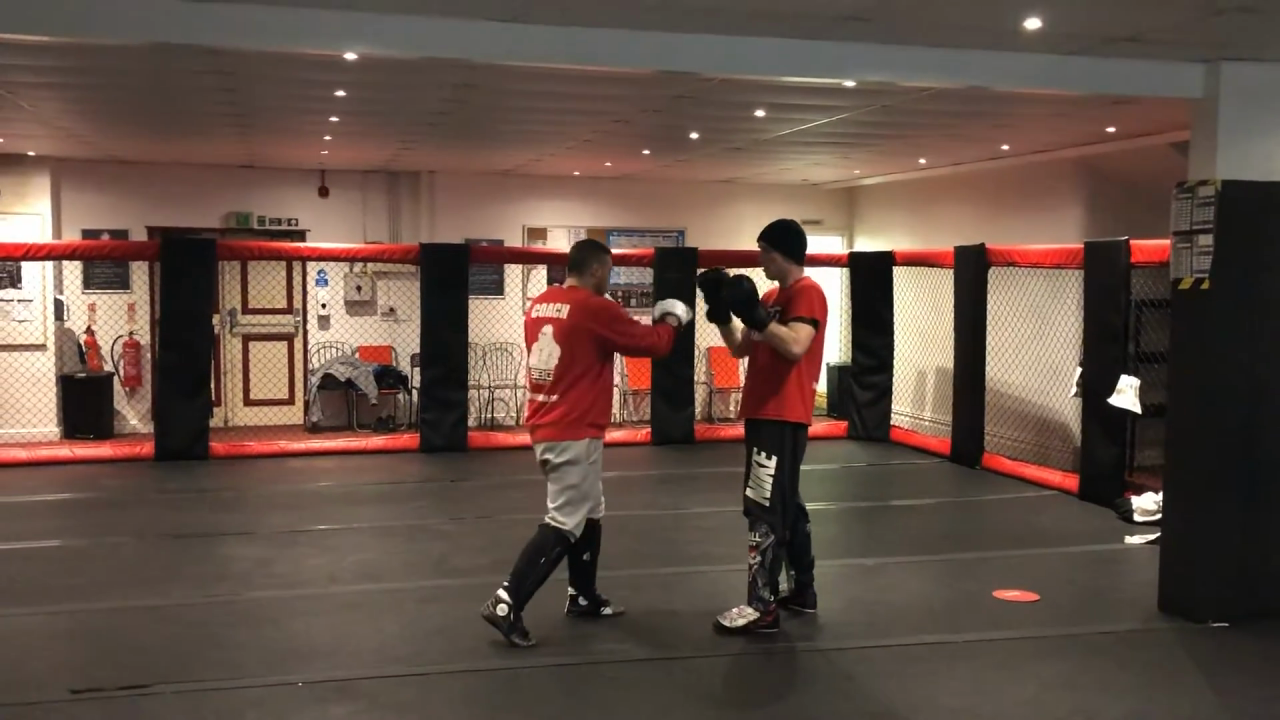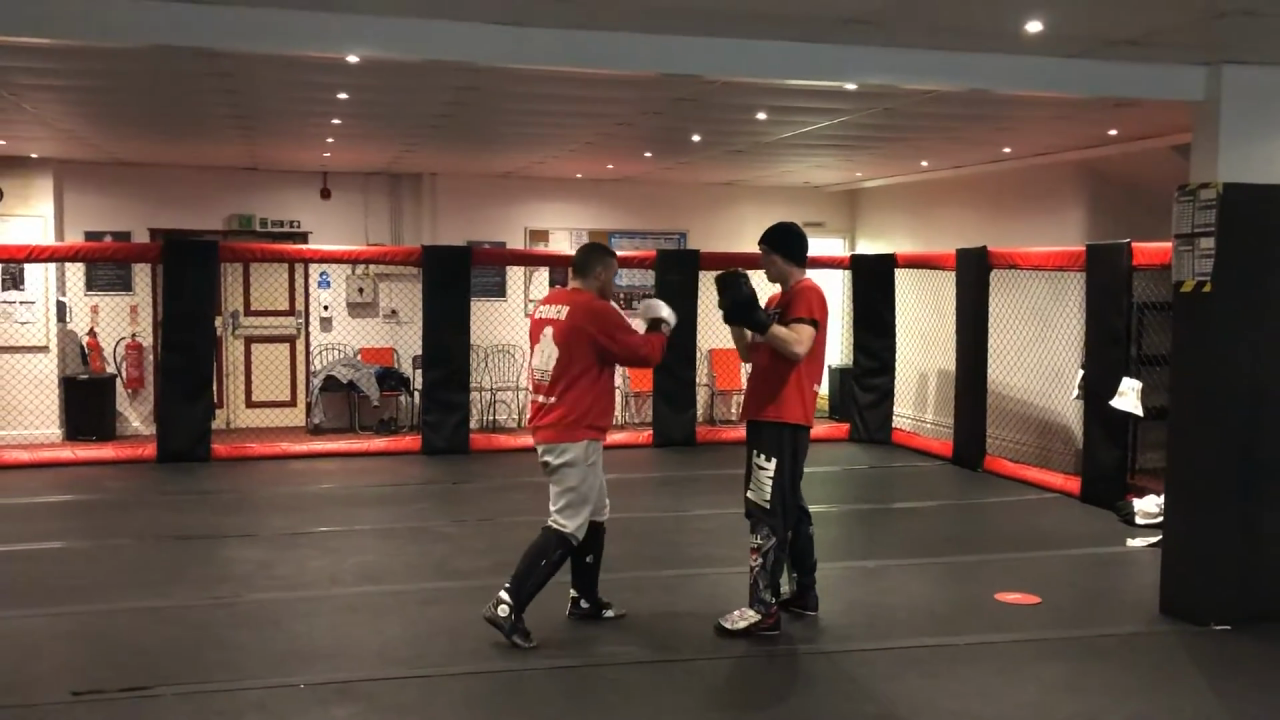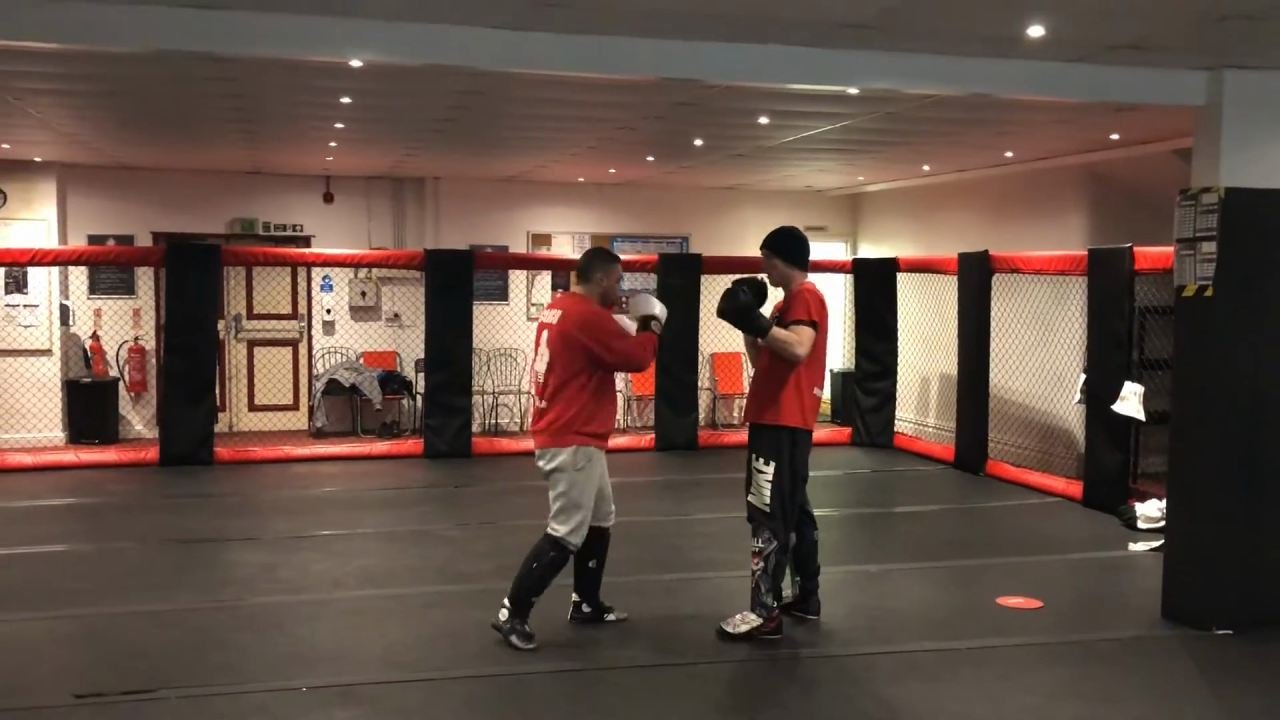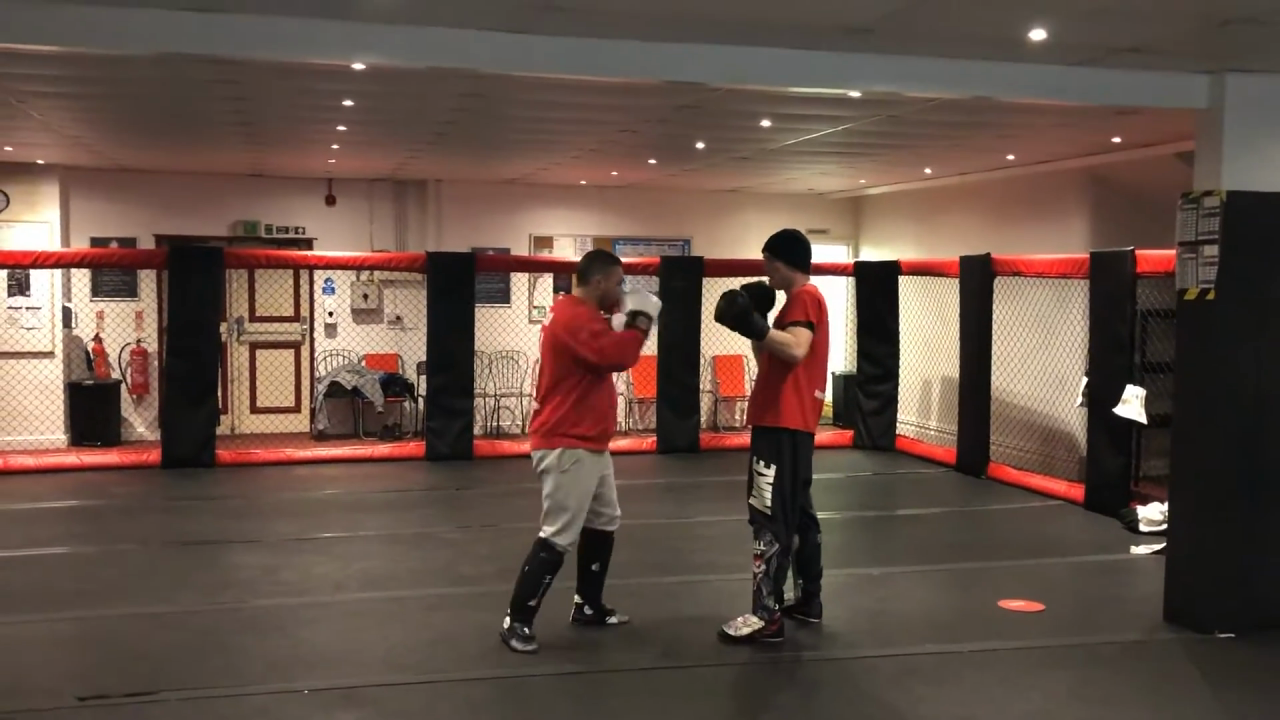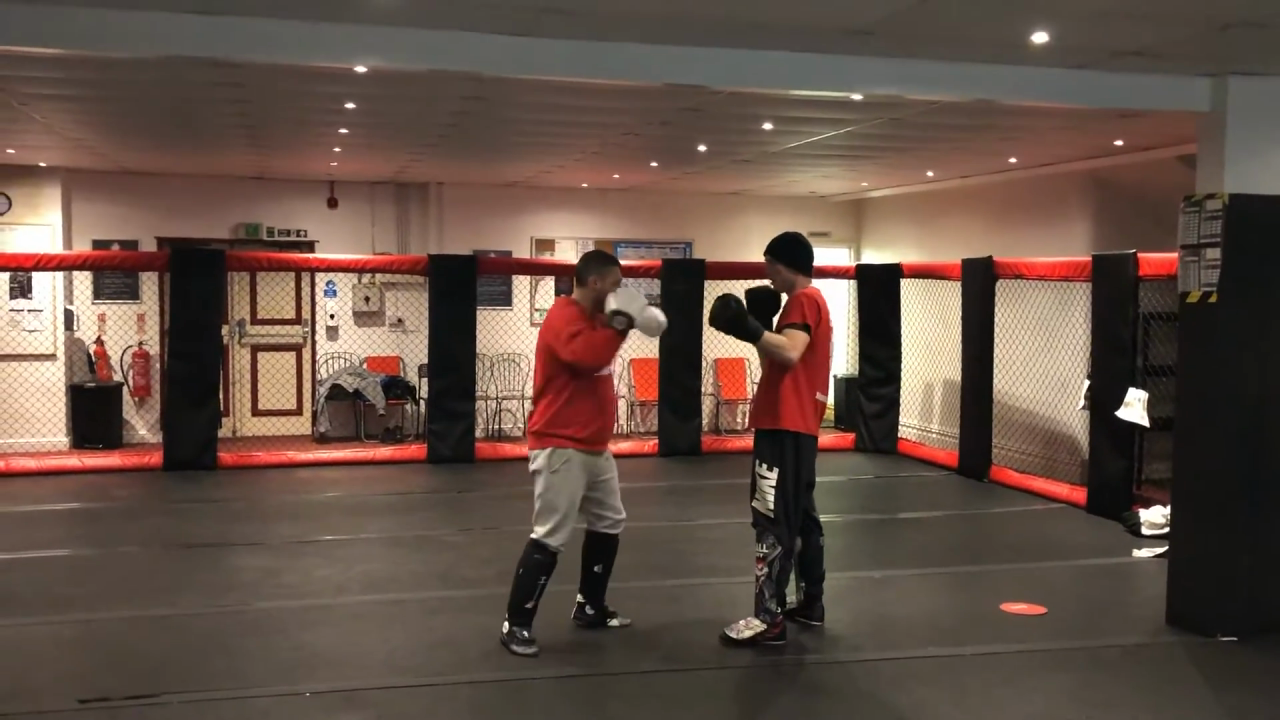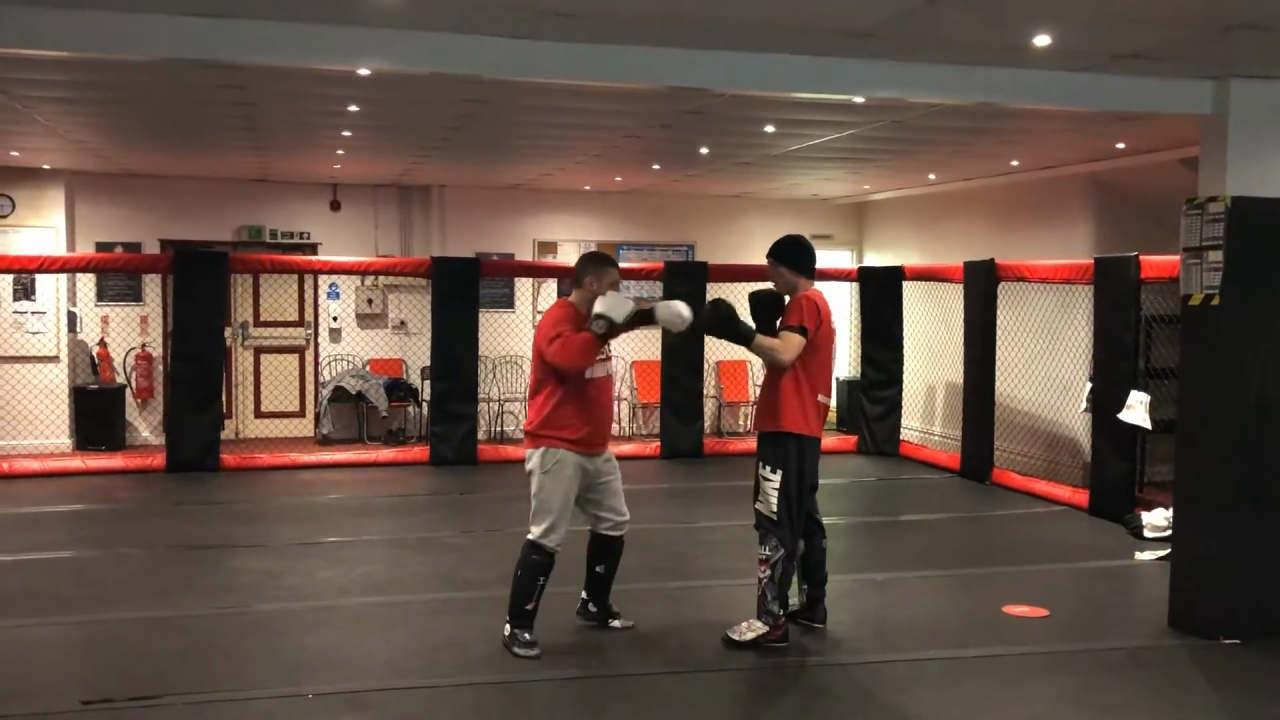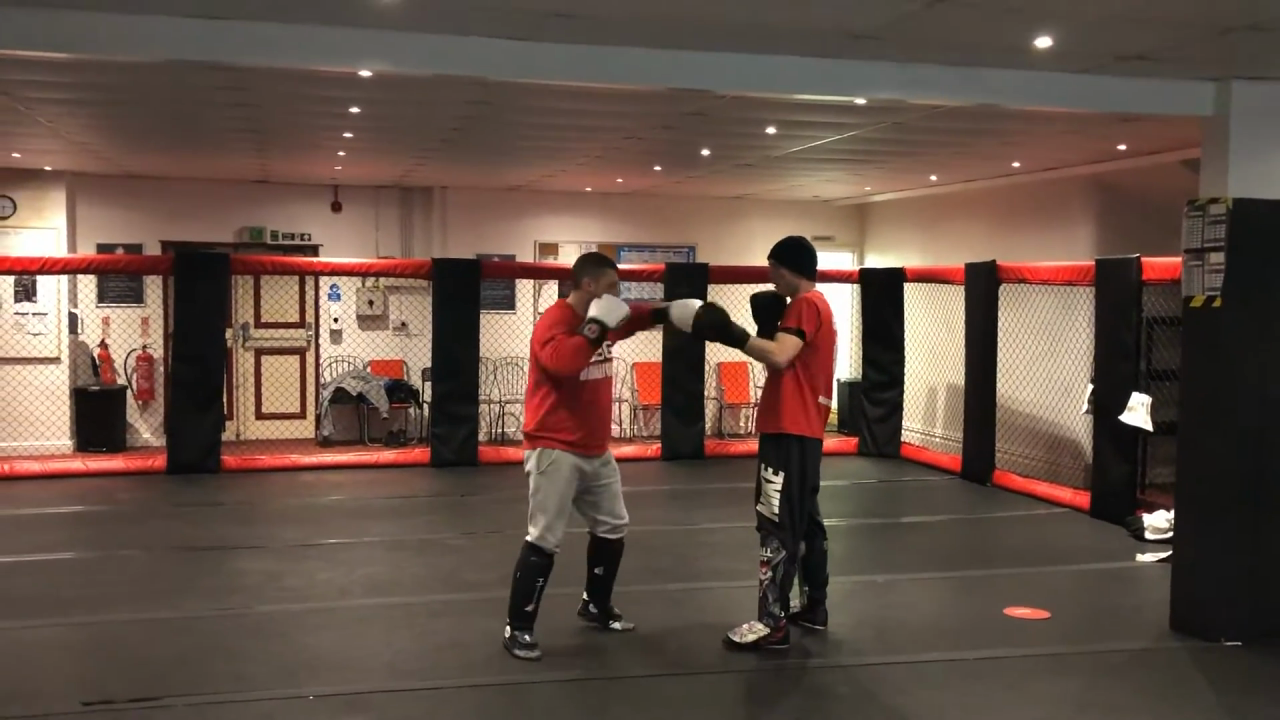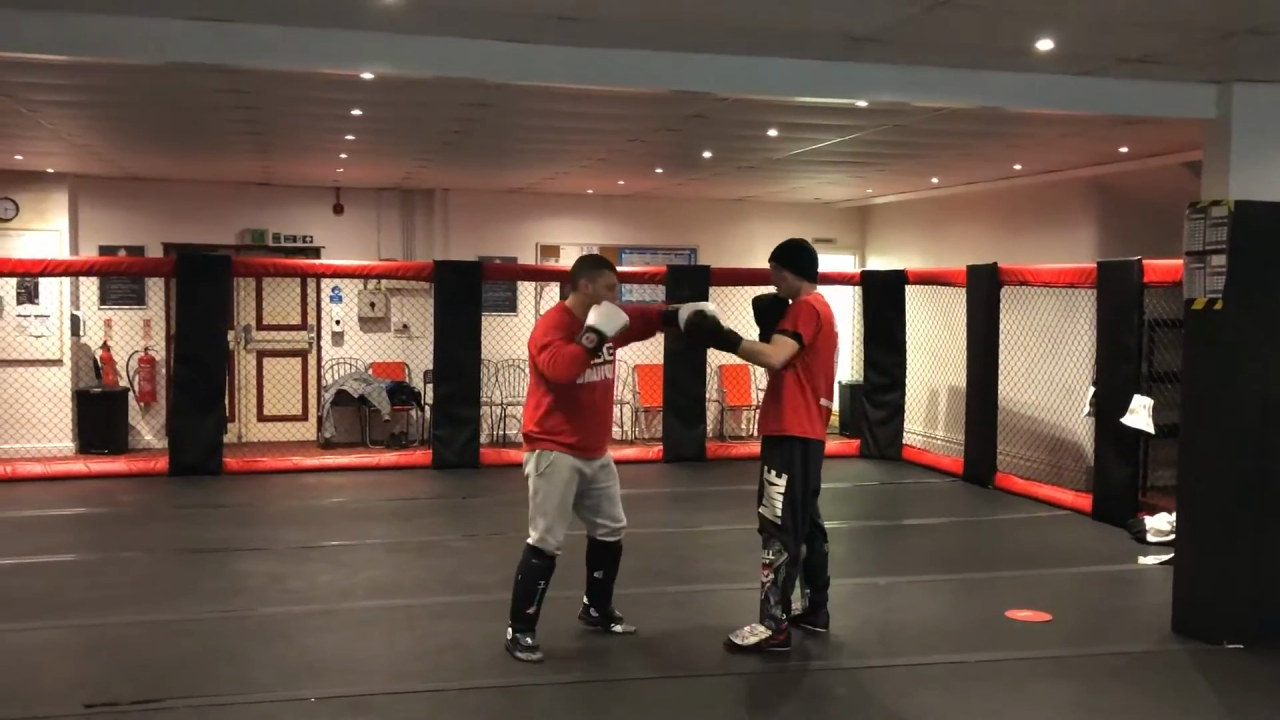
dt=0.1s
person 1, frame 1
left shoulder: (806, 292)
right shoulder: (773, 296)
left elbow: (795, 346)
right elbow: (740, 349)
left wrist: (753, 312)
right wrist: (721, 311)
left hip: (782, 417)
right hip: (767, 414)
left knee: (764, 507)
right knee: (785, 503)
left ankle: (762, 606)
right ankle: (801, 590)
person 1, frame 2
left shoulder: (807, 294)
right shoulder: (779, 299)
left elbow: (798, 347)
right elbow: (750, 354)
left wrist: (756, 317)
right wrist: (735, 316)
left hip: (783, 419)
right hip: (769, 416)
left knee: (766, 509)
right knee: (788, 505)
left ankle: (764, 608)
right ankle: (804, 592)
person 1, frame 3
left shoulder: (804, 295)
right shoulder: (791, 299)
left elbow: (798, 348)
right elbow: (761, 359)
left wrist: (753, 321)
right wrist: (751, 320)
left hip: (782, 422)
right hip: (785, 421)
left knee: (768, 513)
right knee: (794, 509)
left ankle: (766, 612)
right ankle: (806, 597)
person 1, frame 4
left shoulder: (804, 297)
right shoulder: (797, 301)
left elbow: (795, 350)
right elbow: (770, 361)
left wrist: (752, 324)
right wrist: (753, 322)
left hip: (783, 424)
right hip: (789, 424)
left knee: (770, 516)
right knee: (797, 512)
left ankle: (767, 614)
right ankle: (808, 600)
person 1, frame 5
left shoulder: (804, 300)
right shoulder: (805, 302)
left elbow: (789, 352)
right elbow: (776, 362)
left wrist: (746, 328)
right wrist: (761, 322)
left hip: (785, 427)
right hip: (797, 426)
left knee: (772, 519)
right knee: (800, 514)
left ankle: (769, 618)
right ankle: (811, 602)
person 1, frame 6
left shoulder: (804, 303)
right shoulder: (810, 305)
left elbow: (784, 355)
right elbow: (779, 359)
left wrist: (739, 331)
right wrist: (763, 326)
left hip: (788, 429)
right hip: (800, 429)
left knee: (776, 522)
right knee: (804, 517)
left ankle: (771, 620)
right ankle: (813, 604)
person 1, frame 7
left shoulder: (806, 305)
right shoulder: (813, 306)
left elbow: (779, 357)
left wrist: (730, 333)
right wrist: (766, 325)
left hip: (790, 431)
right hip: (802, 430)
left knee: (777, 524)
right knee: (804, 519)
left ankle: (772, 622)
right ankle: (814, 607)
person 1, frame 8
left shoulder: (806, 307)
right shoulder: (815, 309)
left elbow: (774, 359)
left wrist: (723, 337)
right wrist: (767, 328)
left hip: (792, 434)
right hip: (803, 433)
left knee: (779, 526)
right knee: (805, 521)
left ankle: (773, 624)
right ankle: (815, 609)
person 2, frame 1
left shoulder: (539, 305)
right shoulder: (595, 308)
right elbow: (651, 342)
right wrist: (671, 318)
left hip: (547, 426)
right hip: (575, 434)
left knee: (588, 513)
right knee: (565, 523)
left ankle: (583, 596)
right ankle: (507, 602)
person 2, frame 2
left shoulder: (546, 307)
right shoulder: (594, 311)
right elbow: (645, 353)
right wrist: (662, 323)
left hip: (552, 429)
right hip: (575, 436)
left knee: (593, 516)
right knee: (566, 527)
left ankle: (585, 600)
right ankle: (508, 605)
person 2, frame 3
left shoulder: (564, 310)
right shoulder: (586, 314)
right elbow: (635, 357)
left wrist: (625, 325)
right wrist: (652, 322)
left hip: (581, 439)
right hip: (571, 443)
left knee: (599, 520)
right knee: (567, 534)
left ankle: (586, 604)
right ankle: (513, 614)
person 2, frame 4
left shoulder: (574, 312)
right shoulder: (576, 317)
left elbow: (599, 347)
right elbow: (617, 356)
left wrist: (623, 324)
right wrist: (642, 317)
left hip: (585, 443)
right hip: (566, 445)
left knee: (604, 523)
right knee: (558, 536)
left ankle: (588, 606)
right ankle: (517, 620)
person 2, frame 5
left shoulder: (590, 314)
right shoulder: (561, 317)
left elbow: (598, 342)
right elbow: (590, 356)
left wrist: (627, 318)
right wrist: (620, 318)
left hip: (594, 446)
right hip: (559, 447)
left knee: (609, 524)
right knee: (550, 538)
left ankle: (592, 607)
right ankle: (517, 623)
person 2, frame 6
left shoulder: (592, 316)
right shoulder: (556, 320)
left elbow: (616, 323)
right elbow: (569, 359)
left wrist: (652, 313)
right wrist: (603, 321)
left hip: (594, 447)
right hip: (555, 448)
left knee: (612, 525)
right knee: (546, 538)
left ankle: (595, 604)
right ankle: (517, 625)
person 2, frame 7
left shoulder: (601, 317)
right shoulder: (553, 321)
left elbow: (636, 316)
right elbow: (560, 363)
left wrist: (670, 312)
right wrist: (595, 327)
left hip: (596, 449)
right hip: (555, 450)
left knee: (612, 528)
right knee: (543, 540)
left ankle: (596, 606)
right ankle: (518, 627)
person 2, frame 8
left shoulder: (603, 320)
right shoulder: (551, 324)
left elbow: (644, 318)
right elbow: (559, 369)
left wrist: (681, 314)
right wrist: (593, 335)
left hip: (595, 452)
right hip: (555, 452)
left knee: (609, 531)
right knee: (545, 543)
left ankle: (596, 609)
right ankle: (519, 629)
